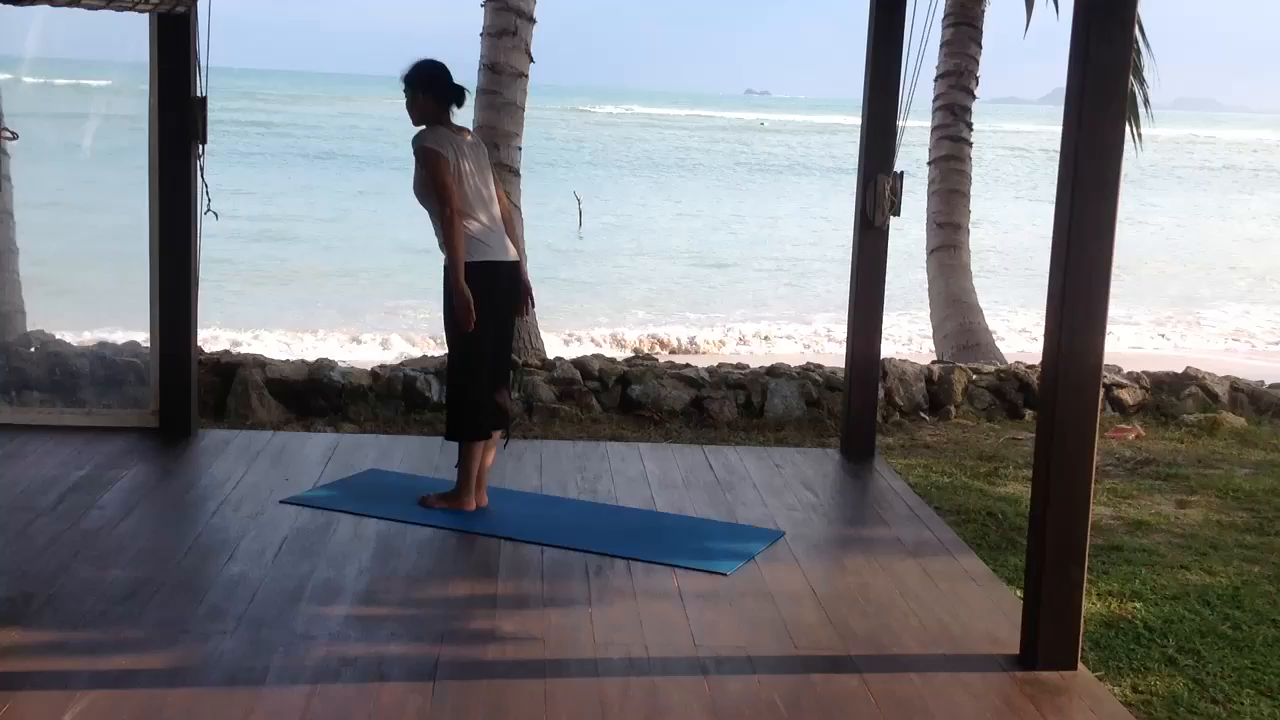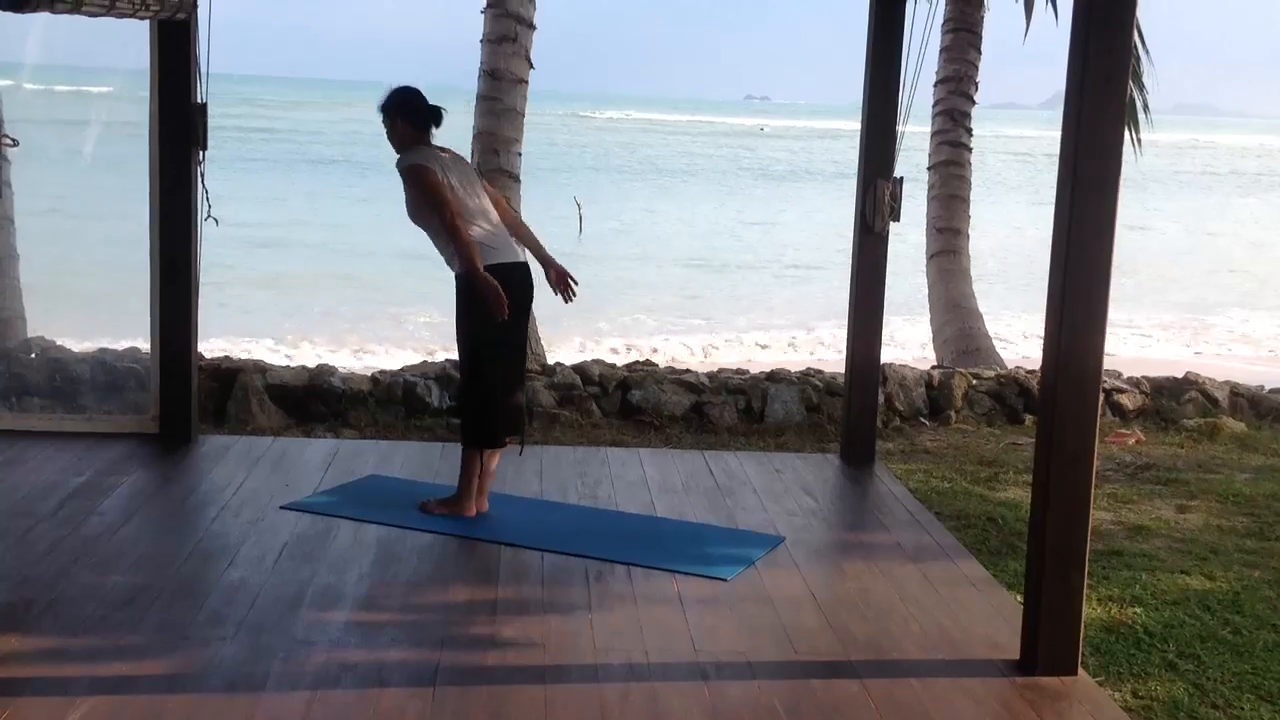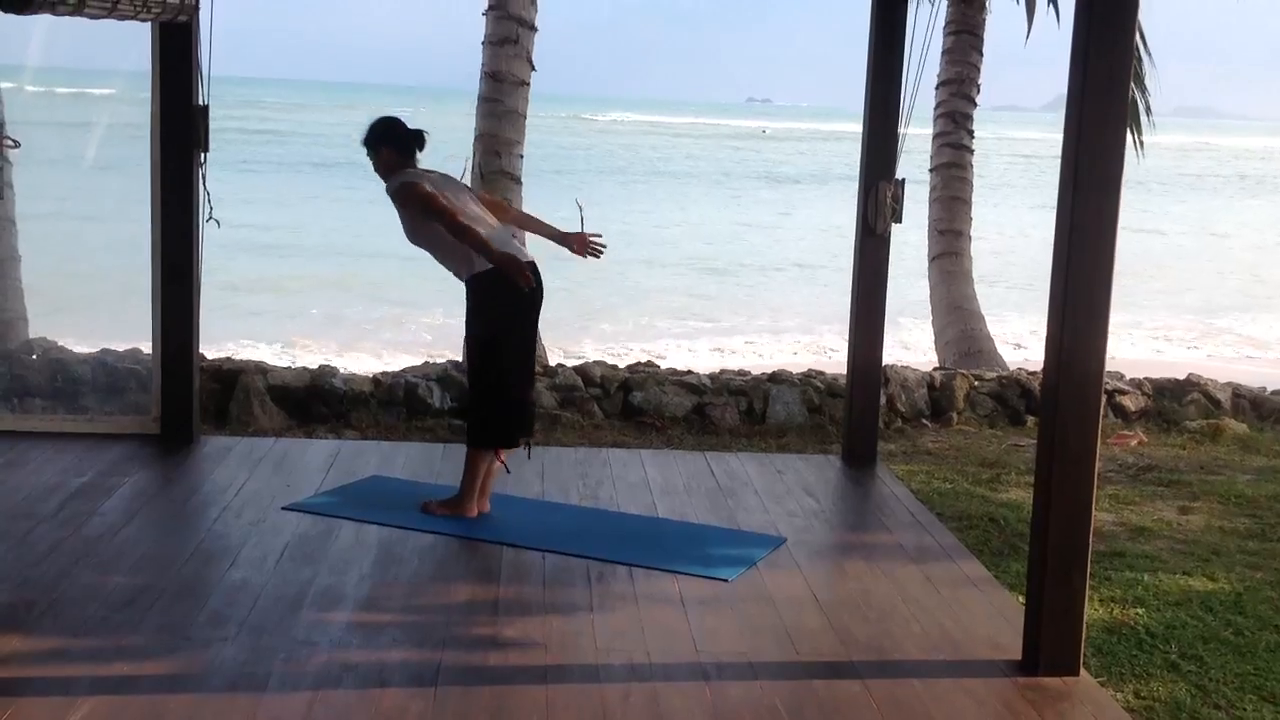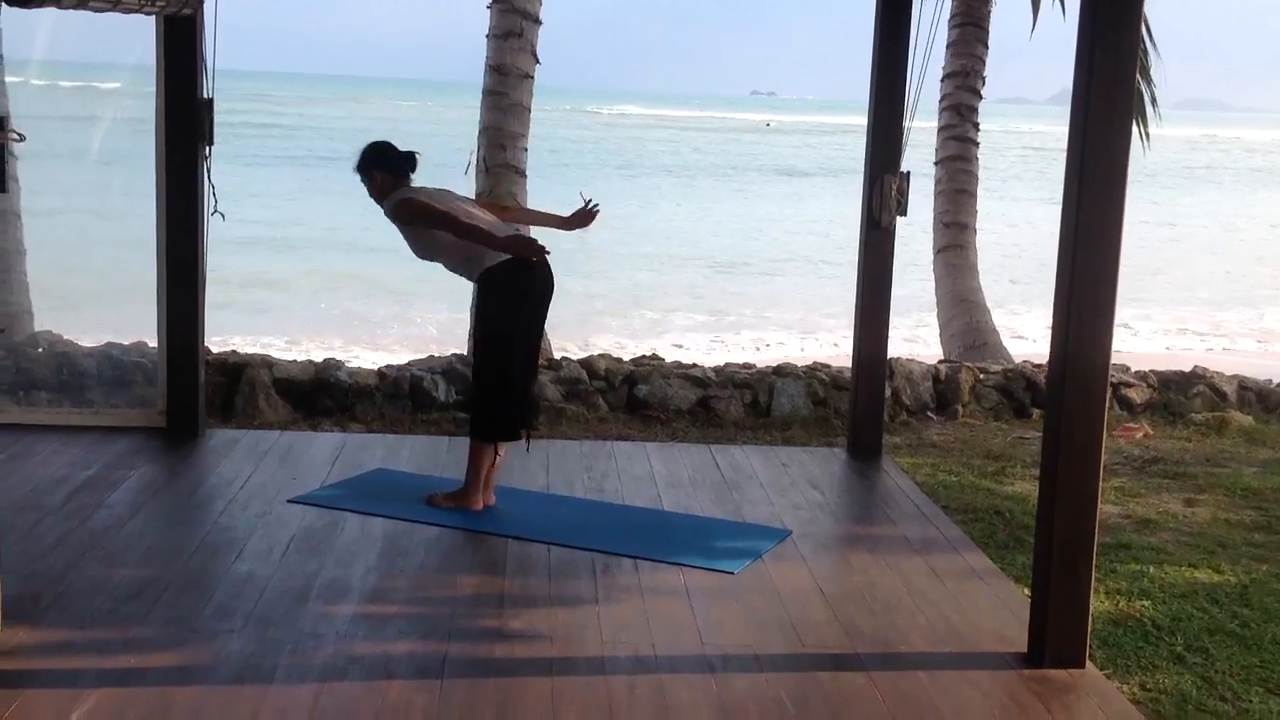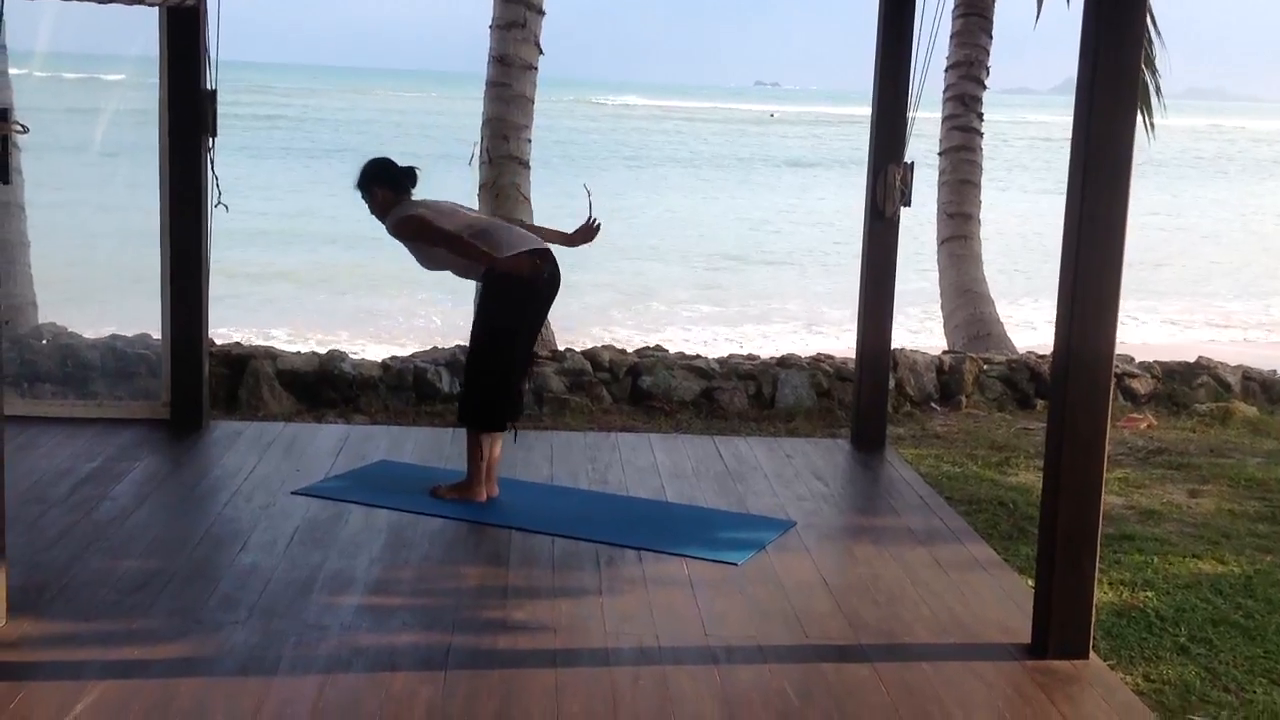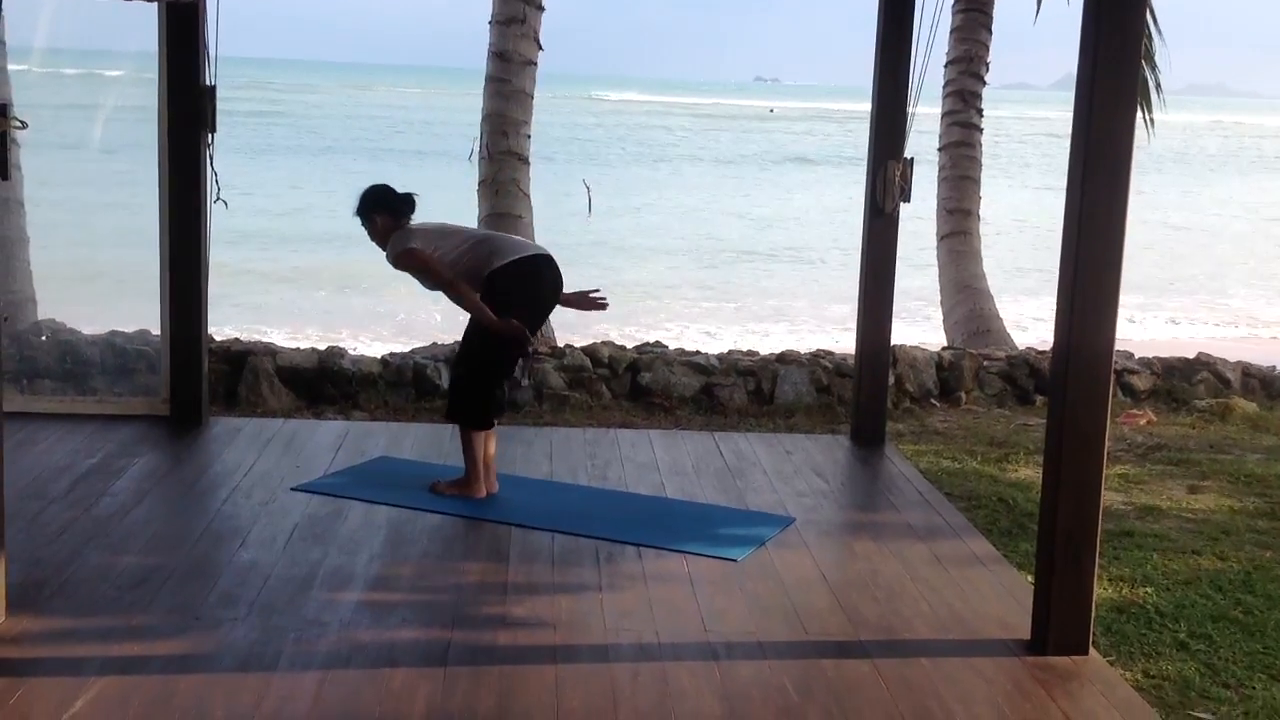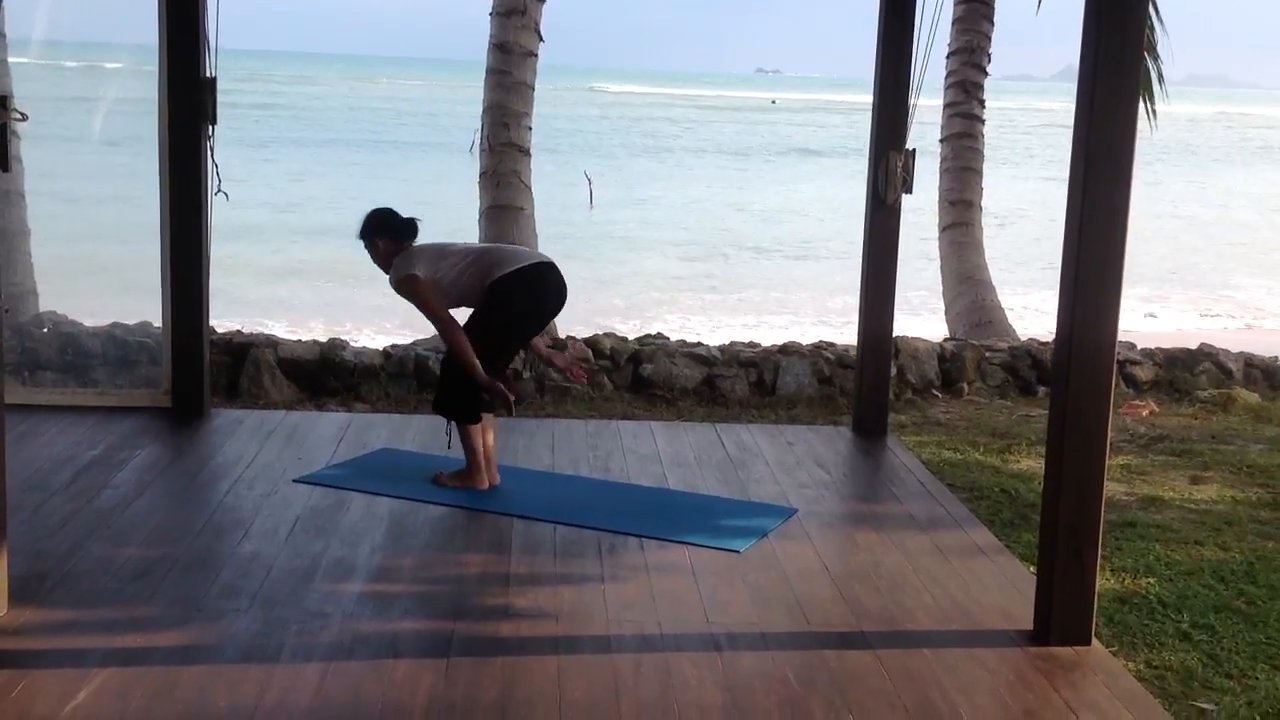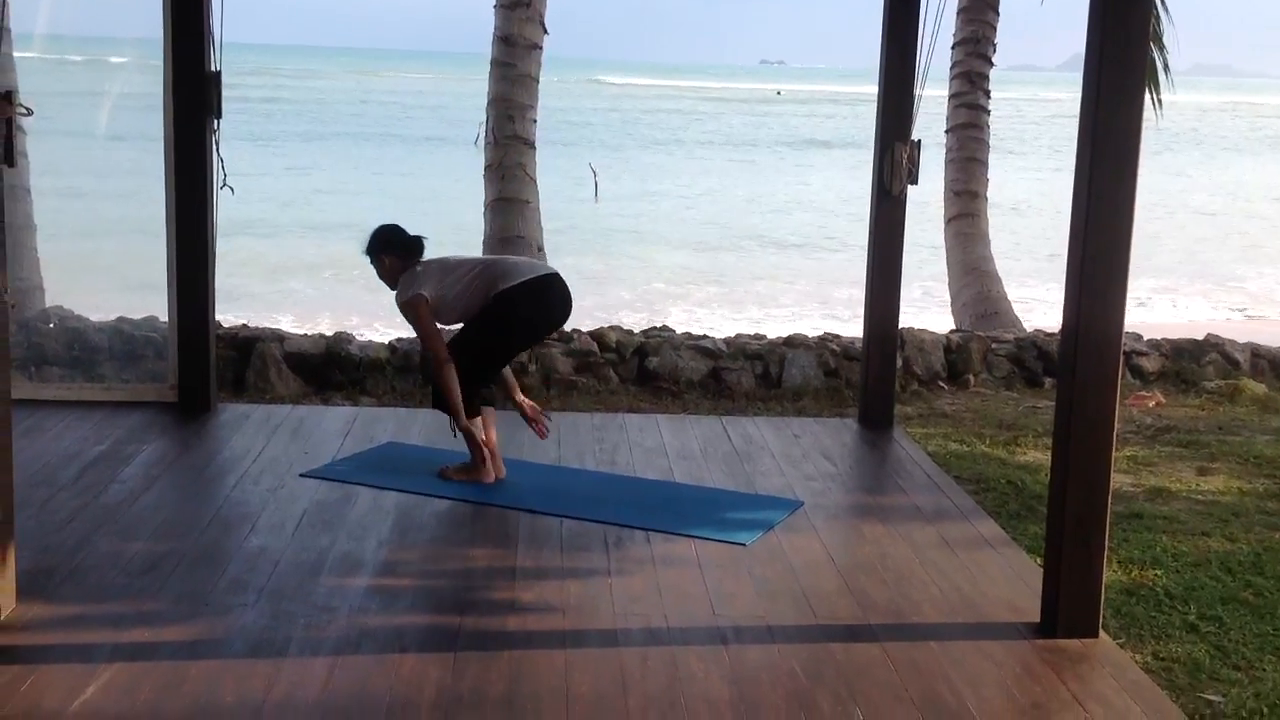
dt=0.2s
person 1, frame 1
left shoulder: (429, 142)
right shoulder: (471, 140)
left elbow: (451, 214)
left wrist: (458, 284)
right wrist: (521, 272)
left hip: (477, 271)
right hip: (505, 268)
left knee: (469, 381)
right knee: (491, 379)
left ankle: (464, 494)
right ankle: (478, 489)
person 1, frame 2
left shoulder: (412, 163)
right shoulder: (452, 160)
left elbow: (452, 221)
right elbow: (506, 214)
left wrist: (479, 278)
right wrist: (548, 262)
left hip: (486, 280)
right hip: (515, 271)
left knee: (481, 389)
right knee: (500, 385)
left ankle: (464, 500)
right ankle: (478, 495)
person 1, frame 3
left shoulder: (401, 186)
right shoulder: (437, 180)
left elbow: (451, 221)
right elbow: (503, 209)
left wrist: (496, 256)
right wrist: (563, 238)
left hip: (496, 283)
right hip: (522, 274)
left knee: (488, 392)
right knee: (507, 388)
left ankle: (466, 500)
right ankle: (480, 496)
person 1, frame 4
left shoulder: (398, 205)
right shoulder: (431, 195)
left elbow: (451, 225)
right elbow: (502, 210)
left wrist: (501, 246)
right wrist: (565, 223)
left hip: (505, 278)
right hip: (534, 270)
left knee: (491, 387)
right knee: (510, 381)
left ankle: (470, 493)
right ankle: (485, 489)
person 1, frame 5
left shoulder: (399, 220)
right shoulder: (427, 208)
left elbow: (451, 241)
left wrist: (501, 265)
right wrist: (567, 240)
left hip: (516, 277)
right hip: (541, 266)
left knee: (483, 379)
right knee: (503, 375)
left ankle: (474, 485)
right ankle: (488, 480)
person 1, frame 6
left shoulder: (399, 249)
right shoulder: (426, 233)
left elbow: (451, 284)
left wrist: (495, 324)
right wrist: (561, 298)
left hip: (518, 278)
right hip: (544, 270)
left knee: (471, 377)
right knee: (487, 374)
left ankle: (473, 481)
right ankle: (487, 476)
person 1, frame 7
left shoulder: (403, 273)
right shoulder: (429, 255)
left elbow: (449, 329)
left wrist: (484, 380)
right wrist: (546, 354)
left hip: (522, 286)
right hip: (548, 279)
left knee: (459, 373)
right knee: (475, 368)
left ankle: (475, 473)
right ankle: (488, 468)
person 1, frame 8
left shoulder: (409, 292)
right shoulder: (434, 271)
left elbow: (440, 360)
right elbow: (489, 344)
left wrist: (463, 423)
right wrist: (517, 397)
left hip: (527, 297)
right hip: (553, 290)
left knee: (457, 369)
right knee: (475, 364)
left ankle: (481, 467)
right ankle: (492, 460)
